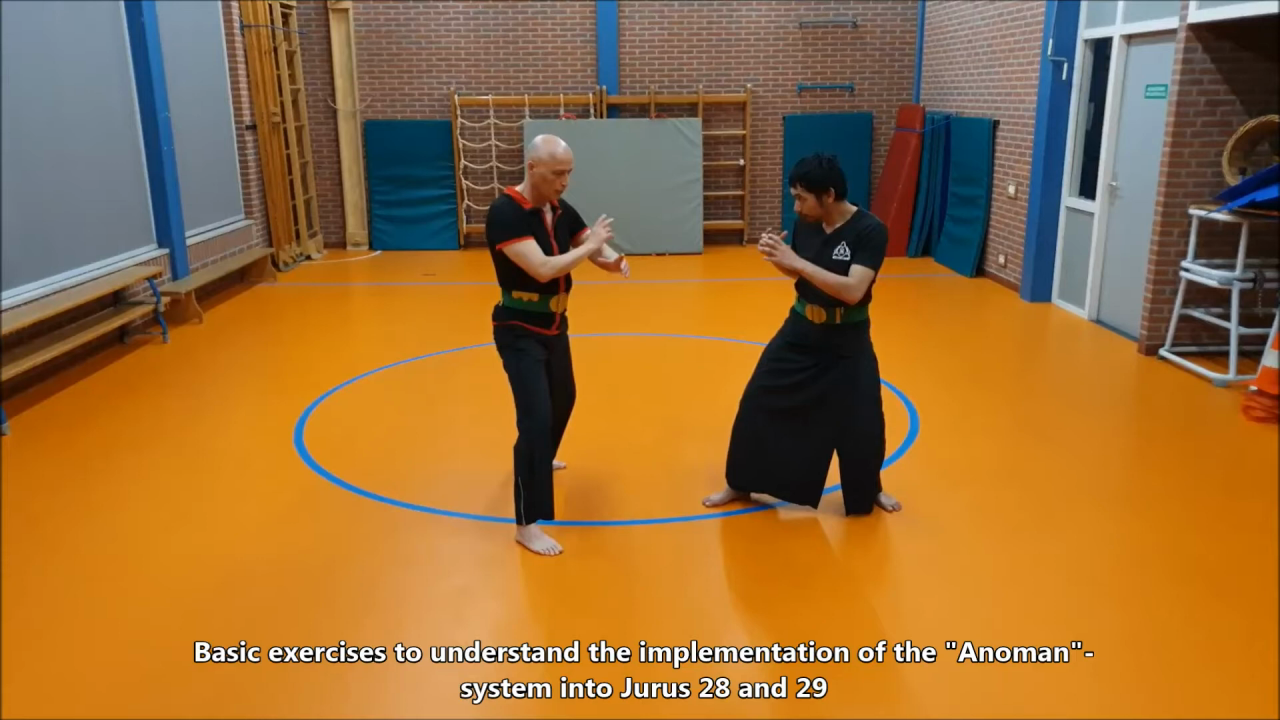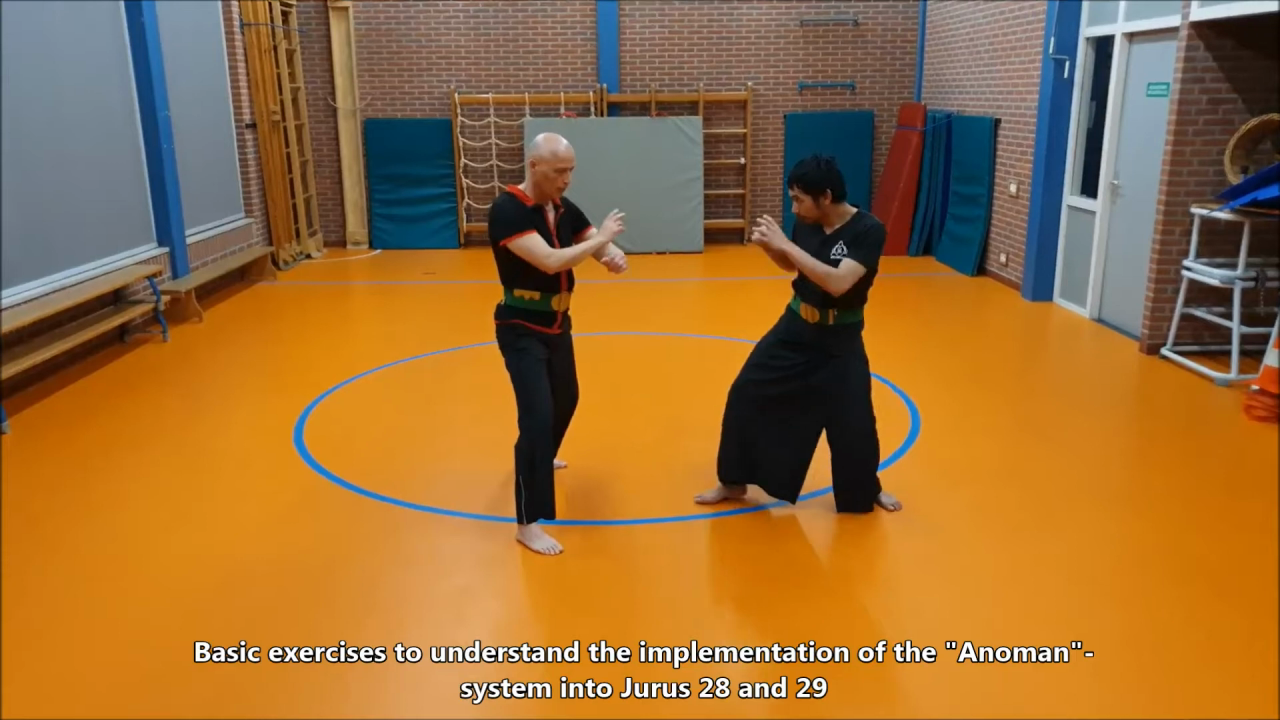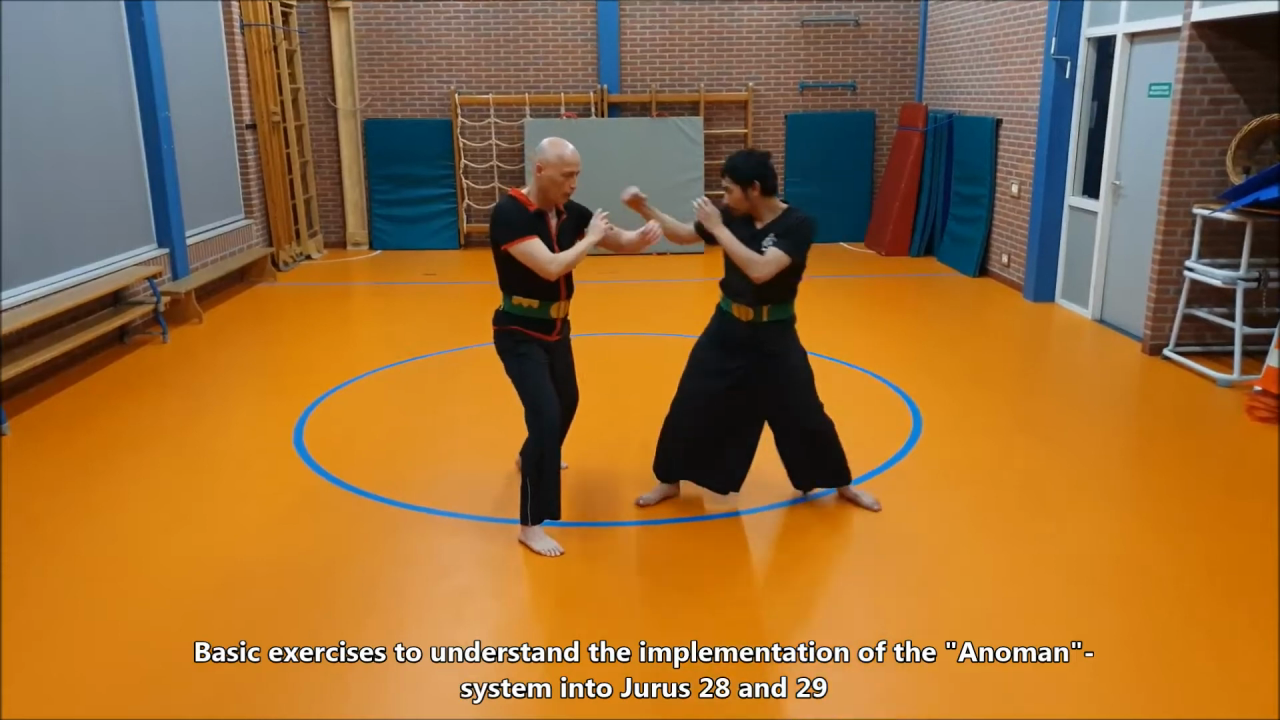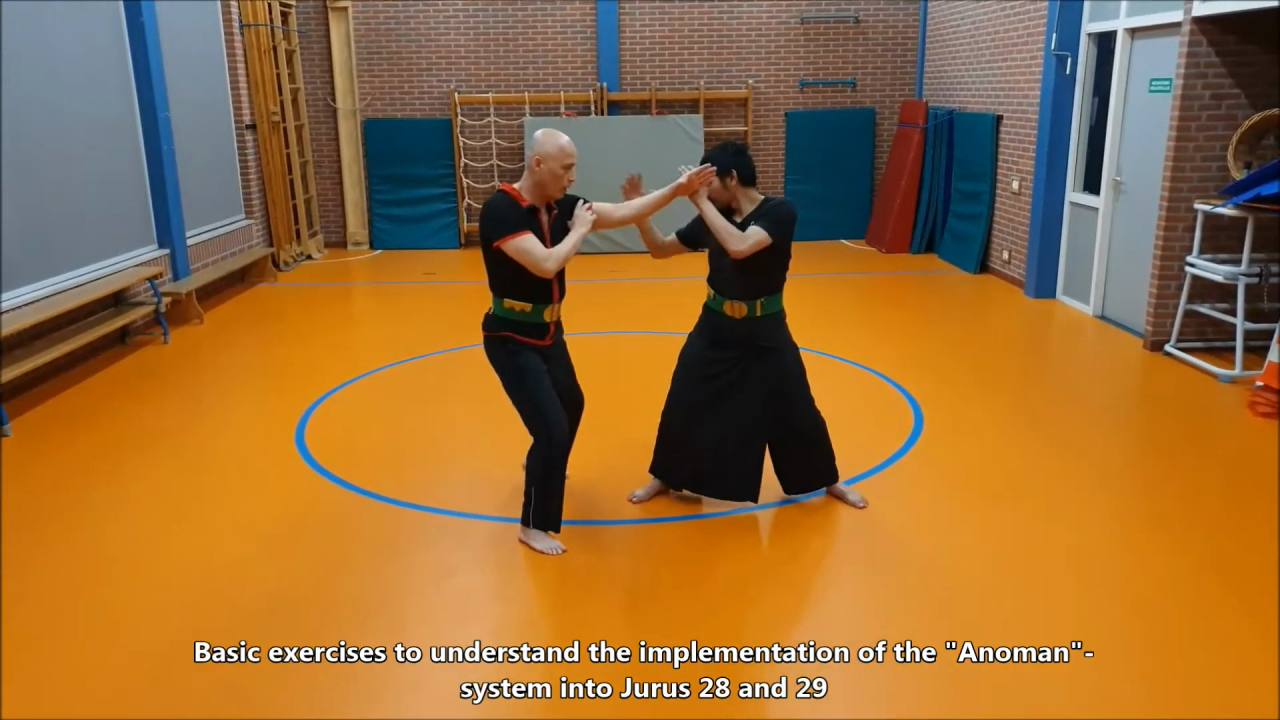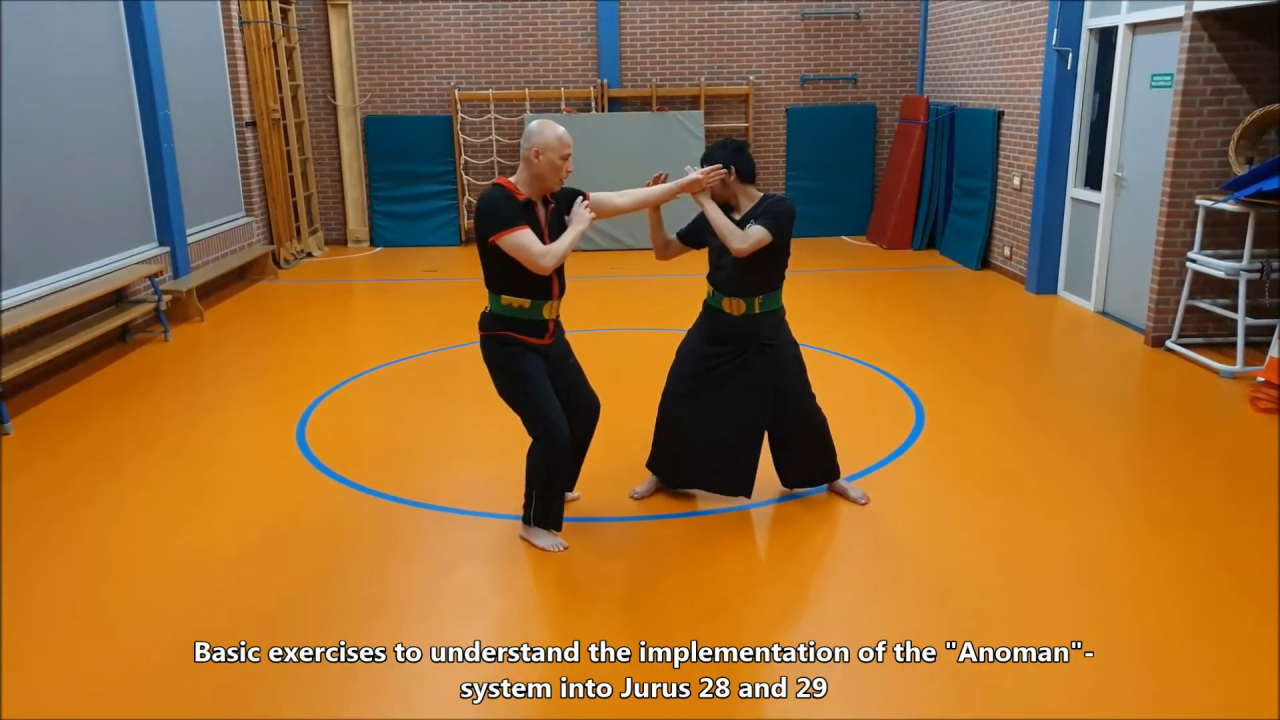
dt=0.4s
person 1, frame 1
left shoulder: (560, 209)
right shoulder: (505, 213)
left elbow: (594, 249)
right elbow: (542, 268)
left wrist: (614, 260)
right wrist: (591, 246)
left hip: (554, 325)
right hip: (519, 330)
left knee: (561, 400)
right knee: (536, 417)
left ankle: (538, 458)
right ankle: (527, 524)
person 1, frame 2
left shoulder: (564, 208)
right shoulder: (507, 210)
left elbow: (601, 246)
right elbow: (549, 260)
left wrist: (615, 256)
right wrist: (601, 239)
left hip: (557, 324)
right hip: (521, 329)
left knee: (564, 399)
right knee: (538, 415)
left ankle: (539, 457)
right ankle: (528, 524)
person 1, frame 3
left shoulder: (570, 211)
right shoulder: (509, 214)
left elbow: (622, 241)
right elbow: (549, 266)
left wrist: (645, 234)
right wrist: (590, 237)
left hip: (555, 328)
right hip: (519, 333)
left knee: (565, 403)
right knee: (547, 415)
left ankle: (532, 458)
right ankle: (531, 524)
person 1, frame 4
left shoulder: (560, 205)
right shoulder: (501, 210)
left elbow: (622, 213)
right elbow: (545, 264)
left wrist: (676, 190)
right wrist: (579, 231)
left hip: (547, 333)
right hip: (511, 340)
left knee: (570, 407)
right knee: (552, 428)
left ankle: (539, 468)
right ankle: (534, 525)
person 1, frame 5
left shoulder: (557, 199)
right shoulder: (496, 204)
left elbow: (622, 201)
right elbow: (542, 261)
left wrist: (682, 186)
right wrist: (577, 227)
left hip: (548, 333)
right hip: (509, 340)
left knee: (584, 410)
right knee: (552, 431)
left ankle: (554, 488)
right ankle: (535, 523)
person 2, frame 1
left shoulder: (869, 231)
right shoulder: (805, 223)
left elbow: (853, 291)
left wrist: (796, 261)
right wrist: (780, 256)
left hip: (847, 341)
right hip: (800, 330)
left knee: (862, 422)
right knee: (757, 405)
left ankle: (869, 489)
right ankle: (739, 485)
person 2, frame 2
left shoulder: (868, 231)
right shoulder: (806, 223)
left elbow: (838, 283)
left wrist: (787, 243)
right wrist: (767, 244)
left hip: (838, 340)
right hip: (793, 328)
left knee: (853, 422)
right knee: (745, 396)
left ankle: (866, 489)
right ankle: (730, 484)
person 2, frame 3
left shoulder: (798, 224)
right shoulder: (733, 217)
left elbow: (760, 271)
right elbow: (683, 234)
left wrist: (718, 228)
right wrist: (644, 209)
left hip: (774, 336)
right hip: (726, 328)
left knee: (803, 414)
right knee: (689, 408)
left ankle: (844, 484)
right ankle: (669, 481)
person 2, frame 4
left shoulder: (780, 212)
right shoulder: (713, 216)
left elbow: (740, 246)
right elbow: (658, 248)
left wrist: (702, 203)
left hip: (765, 331)
right hip: (715, 328)
left knee: (797, 412)
right knee: (683, 406)
left ankle: (830, 481)
right ankle: (665, 478)
person 2, frame 5
left shoulder: (778, 209)
right shoulder: (714, 215)
left elbow: (741, 245)
right elbow: (663, 250)
left wrist: (705, 201)
right wrist: (654, 205)
left hip: (765, 328)
right hip: (714, 325)
left knee: (798, 408)
right knee: (678, 401)
left ankle: (831, 477)
right ankle: (663, 474)
